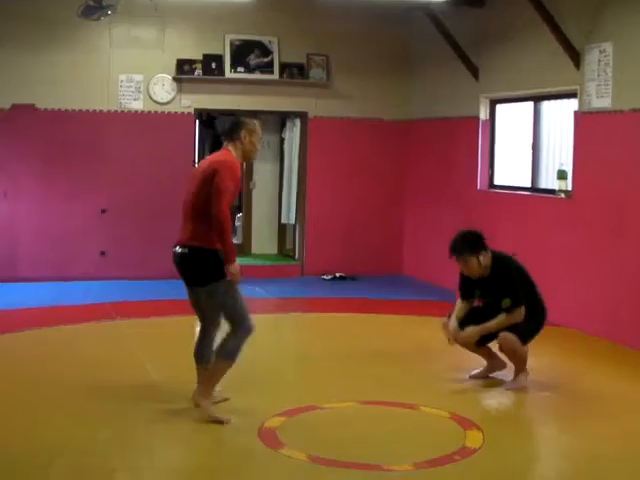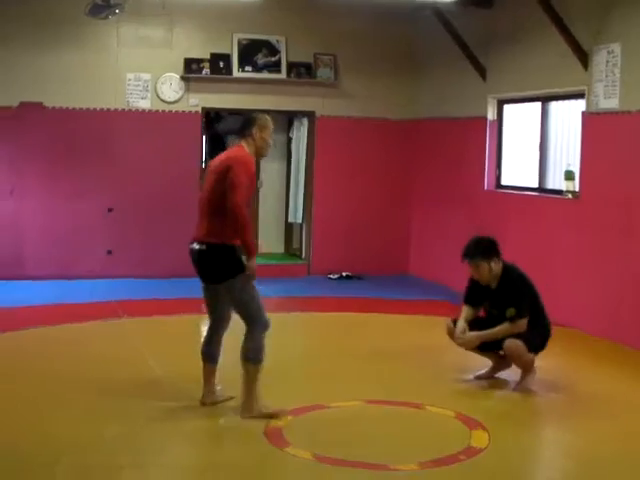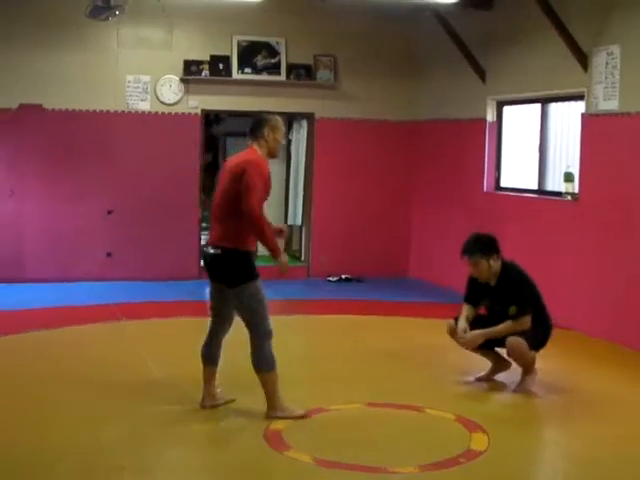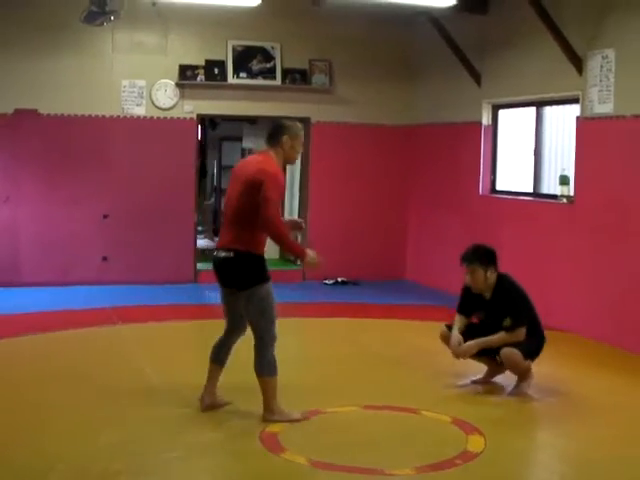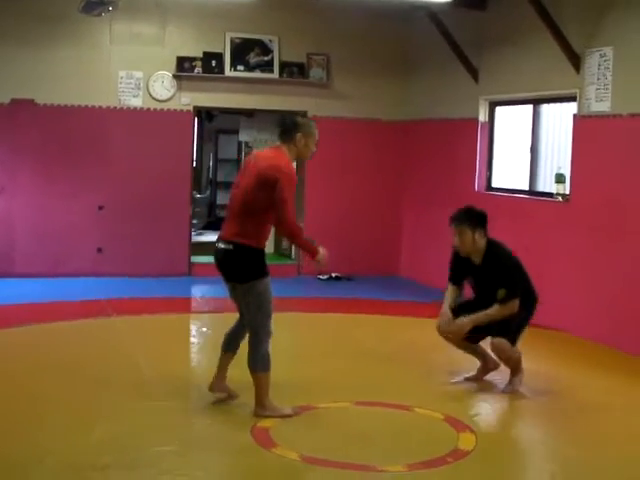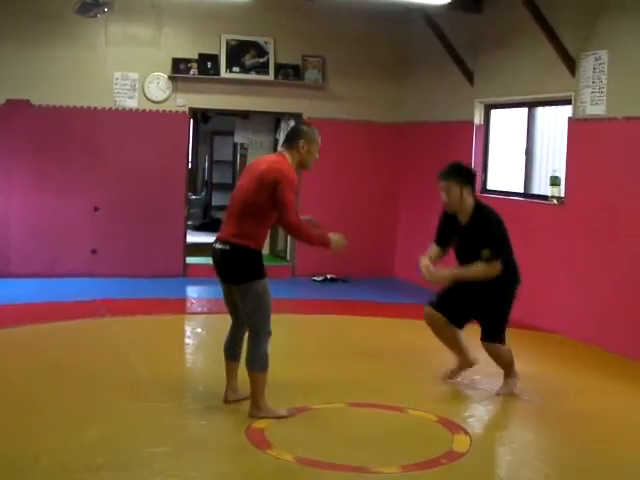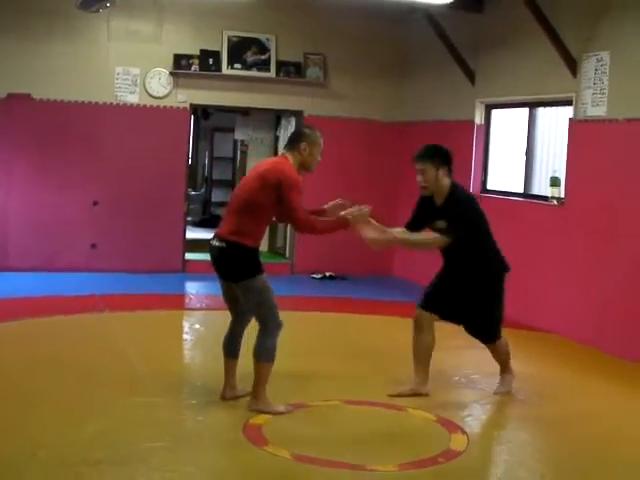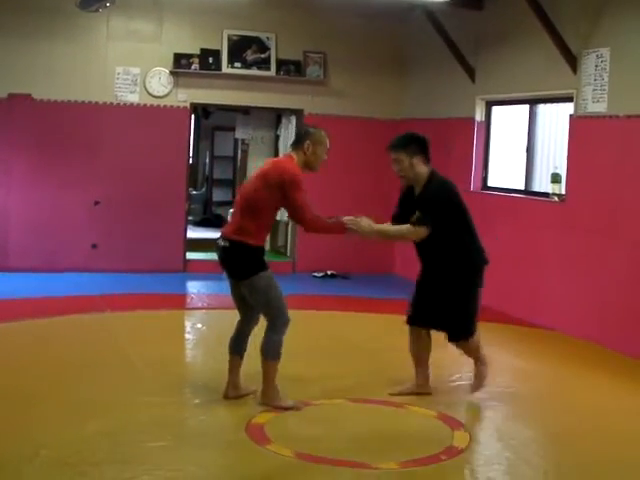
dt=0.2s
person 1, frame 1
left shoulder: (210, 162)
right shoulder: (228, 165)
right elbow: (219, 214)
left wrist: (223, 255)
right wrist: (231, 259)
left hip: (187, 252)
right hip: (202, 256)
left knee: (210, 325)
right knee: (242, 326)
left ankle: (204, 391)
right ankle: (204, 395)
person 1, frame 2
left shoulder: (224, 159)
right shoulder: (242, 161)
right elbow: (237, 209)
left wrist: (242, 247)
right wrist: (251, 253)
left hip: (203, 249)
right hip: (220, 253)
left knee: (219, 322)
right knee: (258, 323)
left ankle: (209, 391)
right ankle: (251, 401)
person 1, frame 3
left shoulder: (236, 161)
right shoulder: (255, 164)
right elbow: (251, 212)
left wrist: (269, 229)
right wrist: (276, 251)
left hip: (216, 253)
right hip: (235, 257)
left knee: (219, 325)
right knee: (261, 333)
left ankle: (209, 394)
right ankle: (275, 406)
person 1, frame 4
left shoulder: (247, 164)
right shoulder: (271, 173)
right elbow: (270, 223)
left wrist: (283, 224)
right wrist: (300, 253)
left hip: (225, 256)
right hip: (245, 261)
left knee: (235, 327)
right knee: (266, 337)
left ankle: (209, 393)
right ankle: (272, 409)
person 1, frame 5
left shoulder: (256, 158)
right shoulder: (283, 170)
right elbow: (286, 222)
left wrist: (292, 226)
right wrist: (314, 251)
left hip: (227, 248)
right hip: (246, 254)
left knee: (247, 319)
right knee: (261, 332)
left ankle: (219, 380)
right ankle: (263, 404)
person 1, frame 6
left shoulder: (260, 164)
right shoulder: (284, 173)
right elbow: (290, 224)
left wrist: (301, 222)
right wrist: (326, 239)
left hip: (224, 250)
right hip: (243, 255)
left knee: (240, 324)
right knee: (260, 332)
left ankle: (232, 389)
right ankle: (259, 405)
person 1, frame 7
left shoulder: (269, 167)
right shoulder: (287, 174)
left elbow: (283, 214)
right elbow: (301, 223)
left wrist: (324, 211)
right wrist: (344, 220)
left hip: (223, 247)
right hip: (239, 252)
left knee: (240, 319)
right knee: (271, 324)
left ankle: (230, 386)
right ankle: (259, 398)
person 1, frame 8
left shoulder: (277, 168)
right shoulder: (289, 172)
left elbow: (298, 216)
right elbow: (306, 220)
left wrist: (339, 223)
right wrist: (344, 226)
left hip: (232, 247)
right hip: (244, 251)
left knee: (249, 317)
right knee: (278, 319)
left ankle: (233, 385)
right ankle: (270, 392)
person 2, frame 1
left shoulder: (508, 270)
right shoulder: (469, 270)
left elbow: (516, 315)
right elbow: (464, 300)
left wrist: (479, 331)
right wrist: (453, 320)
left hip: (527, 313)
left knee: (506, 339)
right knee: (457, 329)
left ankle: (521, 371)
right ankle: (494, 361)
person 2, frame 2
left shoulder: (516, 282)
right shoulder: (477, 279)
left elbow: (518, 325)
right elbow: (470, 307)
left wrist: (479, 337)
right wrist: (462, 323)
left hip: (532, 330)
left knee: (511, 346)
right knee: (453, 329)
left ankle: (528, 370)
right ankle: (499, 361)
person 2, frame 3
left shoulder: (515, 279)
right shoulder: (477, 277)
left elbow: (522, 323)
right elbow: (471, 305)
left wrist: (483, 335)
right wrist: (463, 322)
left hip: (533, 327)
left knee: (514, 343)
right knee: (453, 328)
left ankle: (529, 371)
right ankle: (498, 362)
person 2, frame 4
left shoulder: (510, 293)
right shoulder: (471, 288)
left elbow: (517, 334)
right elbow: (462, 315)
left wrist: (478, 344)
right wrist: (456, 333)
left hip: (527, 338)
left knee: (509, 354)
right knee: (446, 334)
left ankle: (525, 375)
right ankle: (494, 366)
person 2, frame 5
left shoulder: (503, 260)
right shoulder: (460, 254)
left elbow: (510, 306)
right elbow: (454, 285)
left wrist: (471, 321)
right wrist: (446, 309)
left hip: (518, 305)
right hip: (485, 301)
left knee: (499, 343)
right knee: (445, 326)
left ankle: (517, 372)
right ankle: (487, 361)
person 2, frame 6
left shoulder: (489, 221)
right shoulder: (449, 216)
left elbow: (492, 268)
right elbow: (439, 246)
left wrist: (449, 274)
right wrist: (426, 260)
left hip: (499, 282)
right hip: (468, 278)
left knee: (491, 342)
right knee: (433, 314)
left ankle: (511, 374)
right ankle: (463, 357)
person 2, frame 7
left shoulder: (462, 203)
right shoulder: (427, 201)
left elbow: (439, 240)
right elbow: (410, 230)
left wrist: (391, 238)
right wrist: (380, 233)
left hip: (485, 274)
right hip: (455, 271)
left knee: (489, 335)
right knee: (423, 317)
left ankle: (506, 371)
right ankle: (420, 382)
person 2, frame 8
left shoulder: (439, 191)
right shoulder: (410, 192)
left elbow: (416, 232)
right elbow: (396, 225)
left wrist: (372, 229)
right wrist: (366, 226)
left hip: (464, 268)
right hip: (435, 267)
left knee: (460, 334)
right knee: (417, 324)
left ankle: (479, 362)
right ankle: (421, 382)
